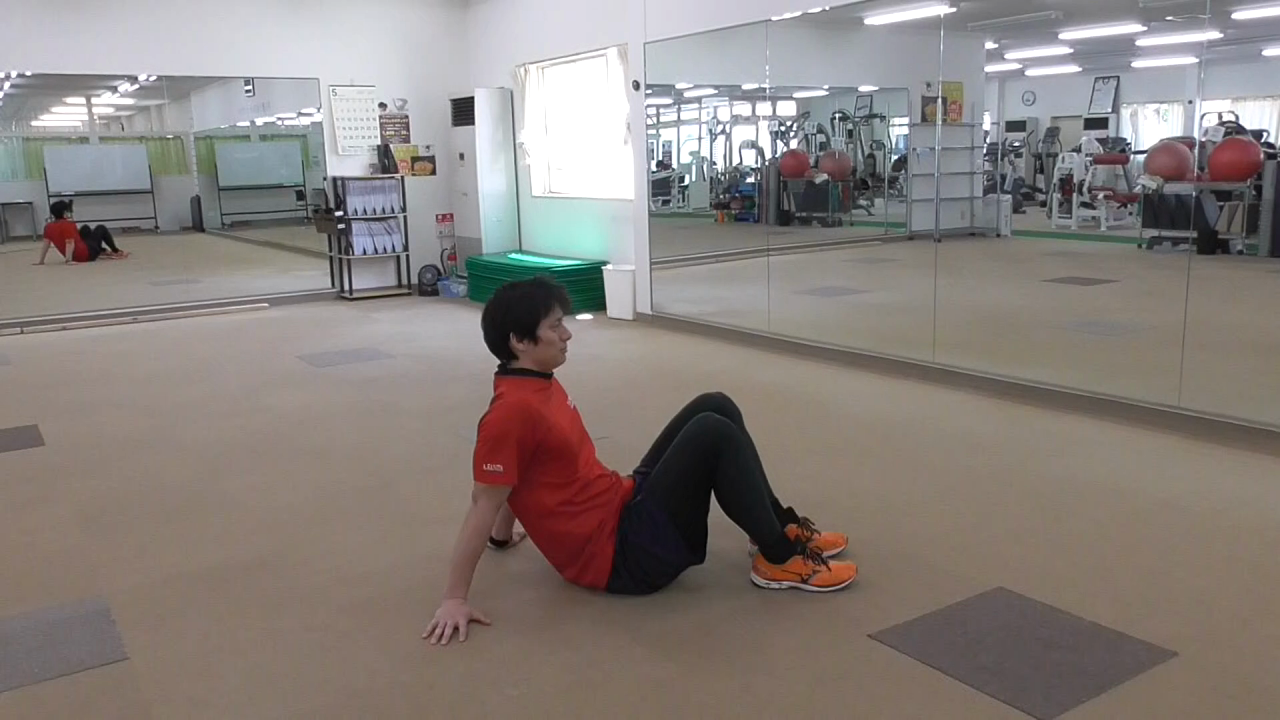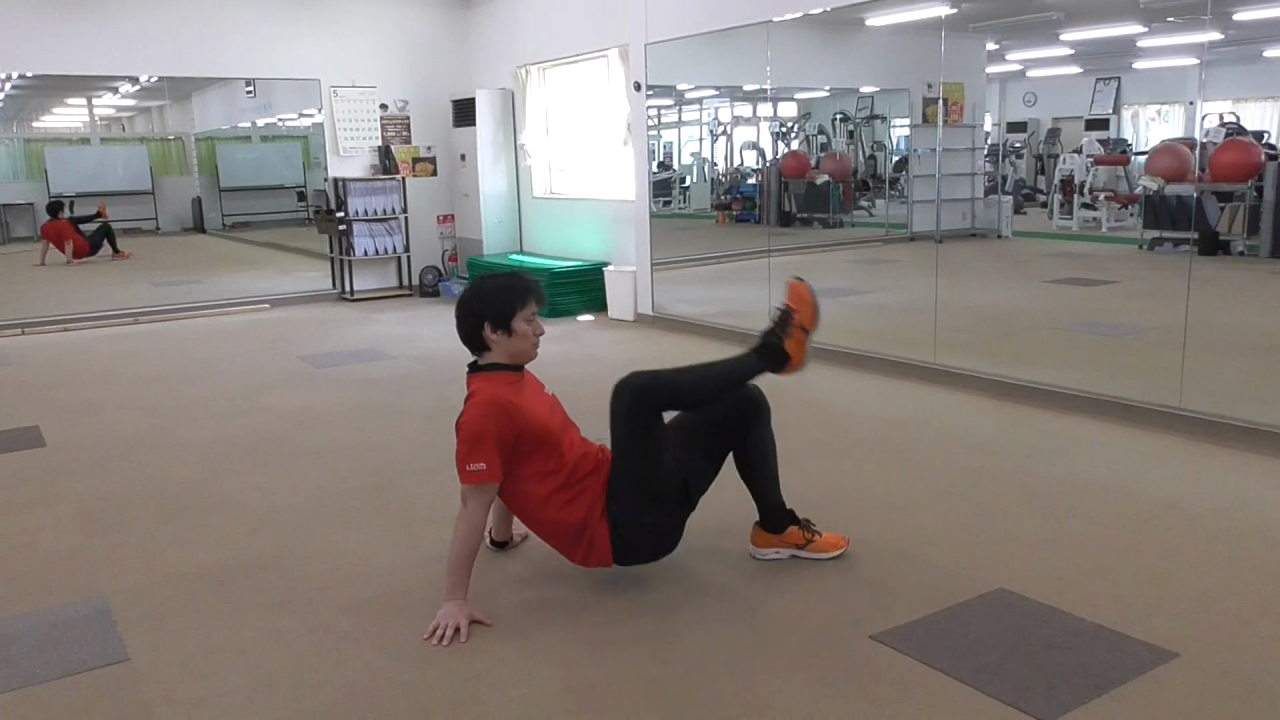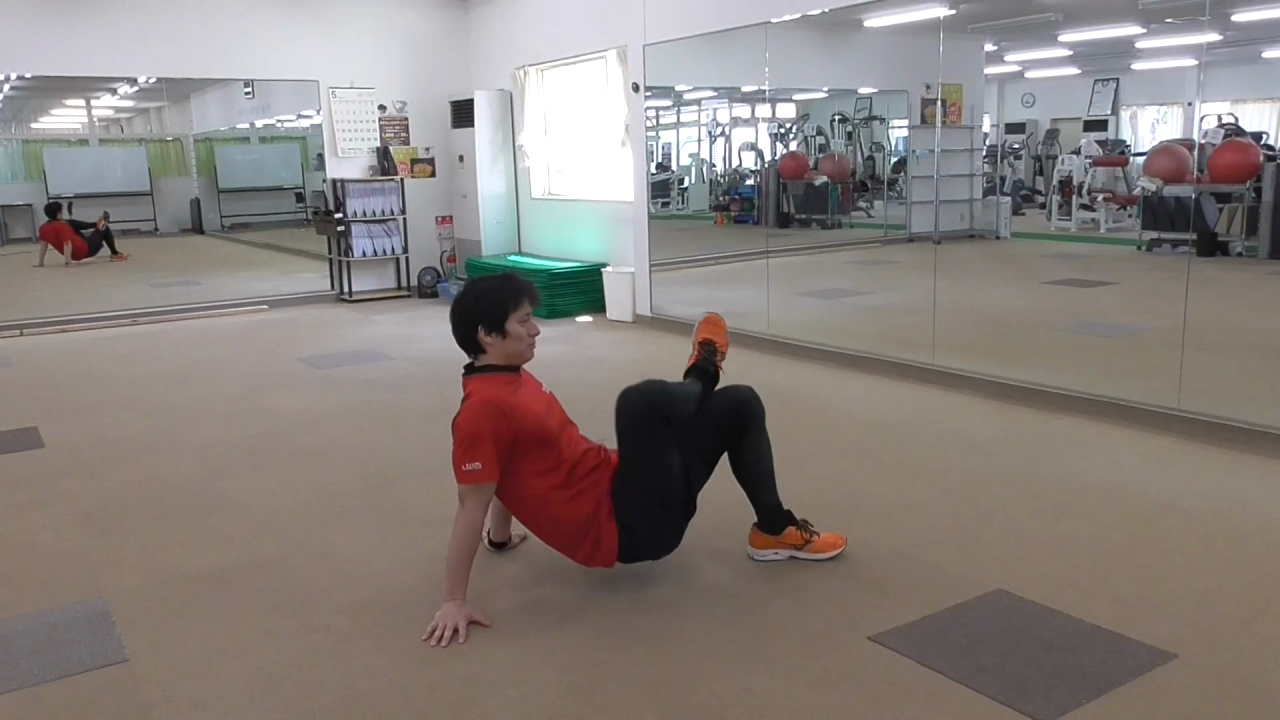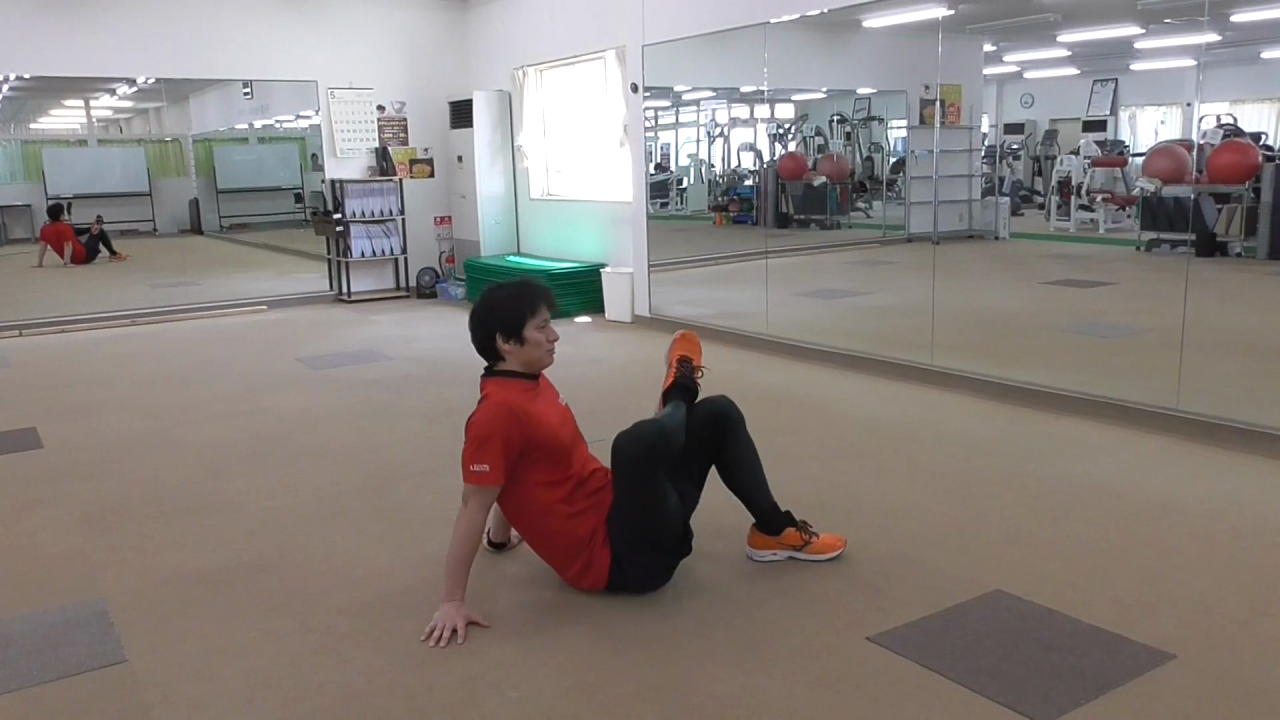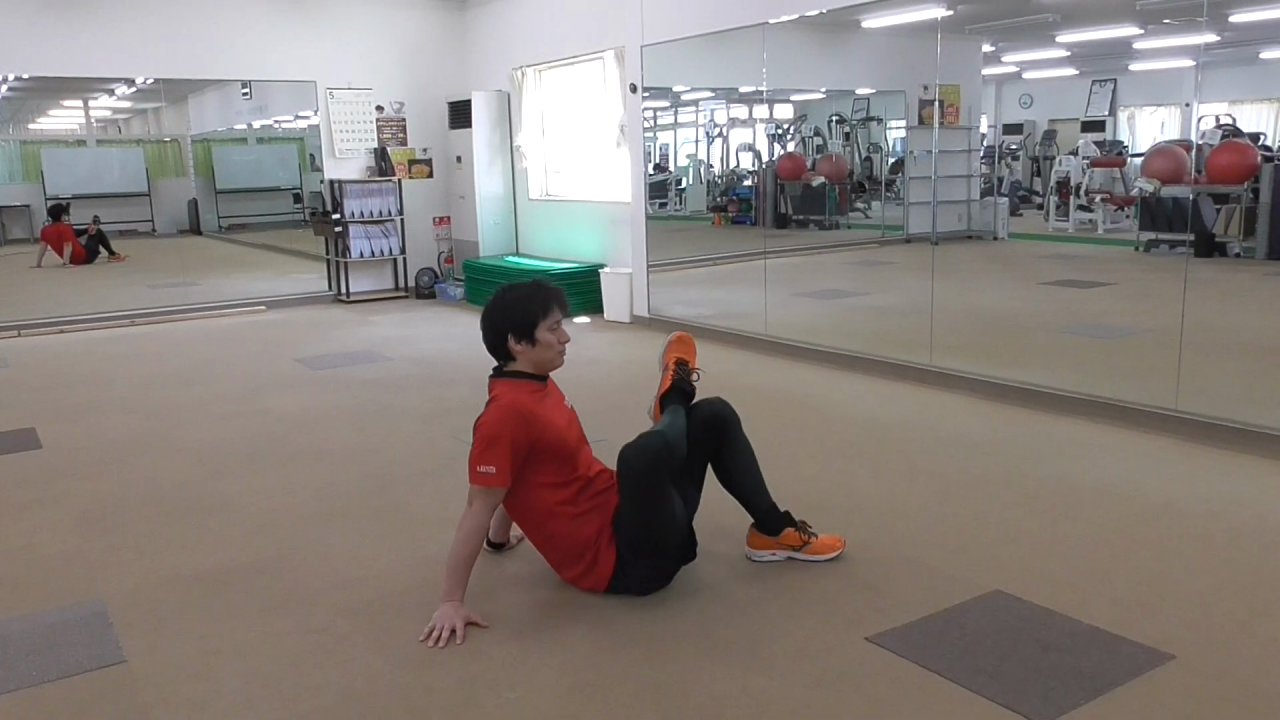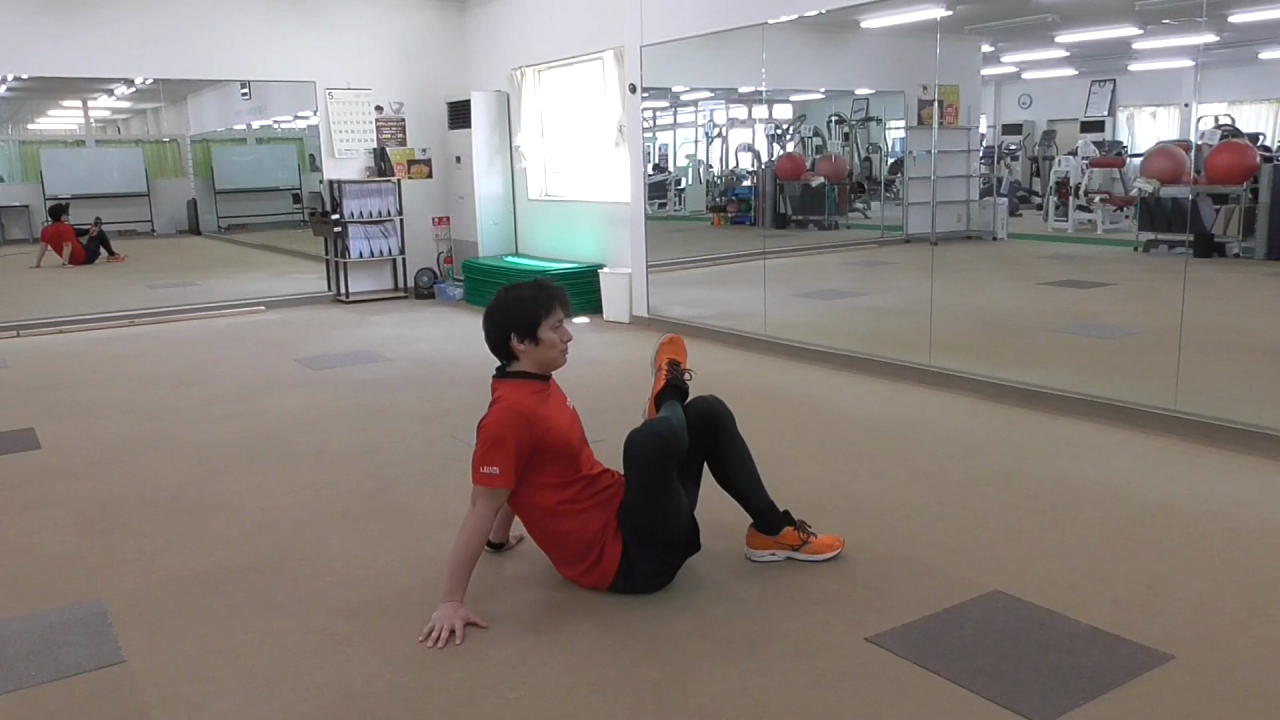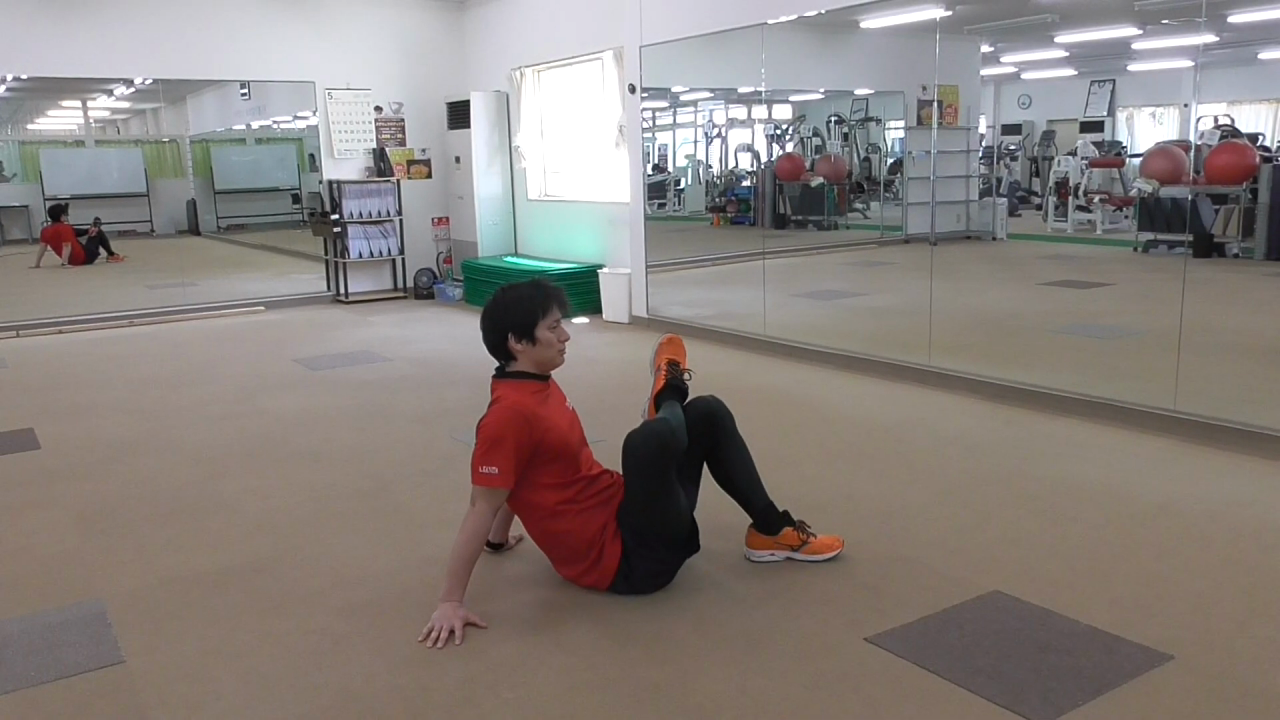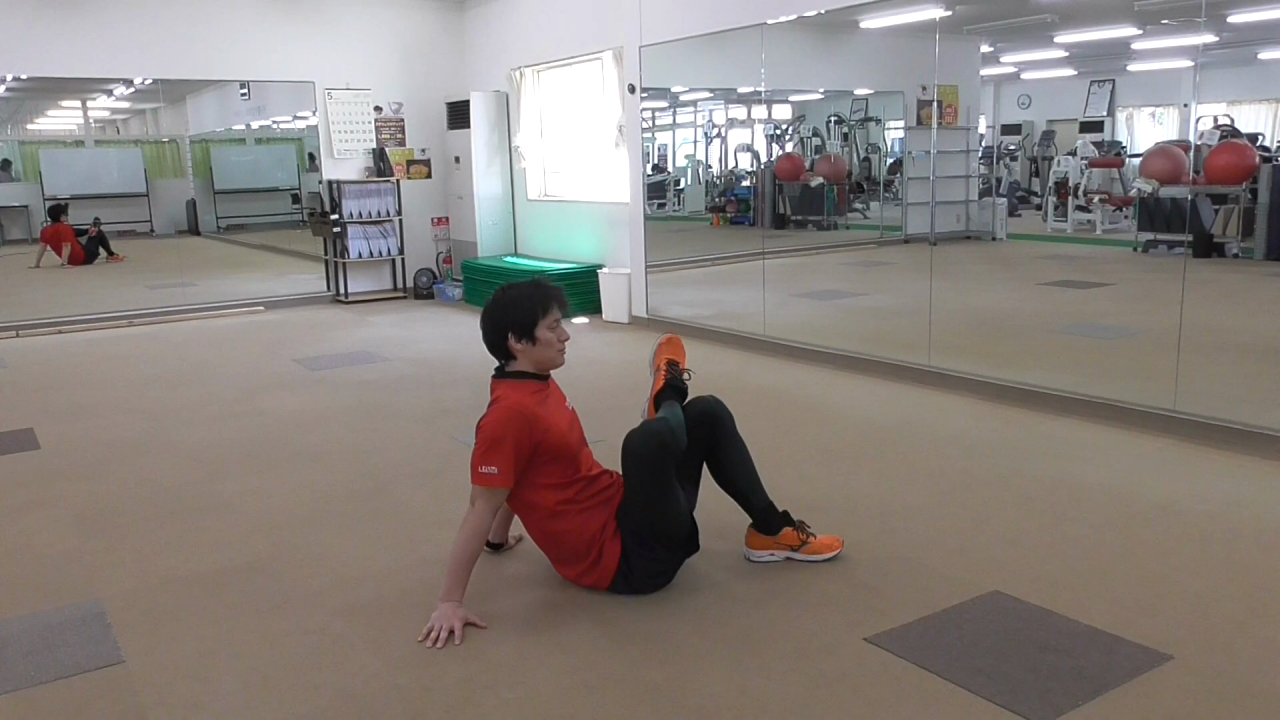
dt=0.5s
person 1, frame 1
left shoulder: (540, 384)
right shoulder: (514, 410)
left elbow: (520, 484)
right elbow: (484, 502)
left wrist: (502, 533)
right wrist: (454, 598)
left hip: (623, 506)
right hip: (623, 553)
left knee: (716, 409)
right knee: (712, 434)
left ankle: (778, 525)
right ankle: (780, 559)
person 1, frame 2
left shoulder: (513, 378)
right shoulder: (488, 406)
left elbow: (517, 470)
right elbow: (473, 504)
left wrist: (502, 535)
right wrist: (455, 601)
left hip: (617, 490)
right hip: (621, 526)
left knee: (745, 402)
right knee: (636, 392)
left ankle: (776, 529)
right ankle: (770, 355)
person 1, frame 3
left shoulder: (512, 378)
right shoulder: (484, 407)
left elbow: (516, 471)
right elbow: (472, 503)
left wrist: (501, 537)
right wrist: (454, 601)
left hip: (619, 489)
right hip: (622, 526)
left knee: (741, 404)
right knee: (644, 400)
left ankle: (774, 530)
right ankle: (698, 380)
person 1, frame 4
left shoulder: (531, 383)
right shoulder: (499, 411)
left elbow: (520, 477)
right elbow: (475, 505)
left wrist: (501, 536)
right wrist: (452, 602)
left hip: (616, 513)
right hip: (618, 555)
left knee: (720, 414)
right knee: (640, 441)
left ankle: (773, 531)
right ankle: (678, 399)
person 1, frame 5
left shoulder: (537, 384)
right shoulder: (507, 412)
left elbow: (522, 483)
right elbow: (479, 505)
left wrist: (500, 537)
right wrist: (452, 601)
left hip: (619, 515)
right hip: (619, 558)
left knee: (715, 416)
right knee: (646, 453)
left ankle: (773, 531)
right ankle: (673, 402)
person 1, frame 6
left shoulder: (538, 384)
right shoulder: (512, 412)
left elbow: (524, 480)
right elbow: (483, 505)
left wrist: (500, 538)
right wrist: (451, 602)
left hip: (620, 514)
right hip: (625, 557)
left knee: (709, 413)
right knee: (653, 437)
left ankle: (772, 531)
right ankle: (669, 400)
person 1, frame 7
left shoulder: (538, 385)
right shoulder: (510, 413)
left elbow: (524, 481)
right elbow: (482, 506)
left wrist: (500, 539)
right wrist: (450, 602)
left hip: (620, 514)
right hip: (624, 557)
left knee: (709, 414)
right knee: (650, 439)
left ankle: (772, 530)
right ankle: (668, 400)
person 1, frame 8
left shoulder: (538, 384)
right shoulder: (510, 412)
left elbow: (524, 479)
right elbow: (482, 506)
left wrist: (500, 539)
right wrist: (450, 602)
left hip: (618, 513)
right hip: (625, 557)
left knee: (708, 413)
right knee: (650, 438)
left ankle: (771, 530)
right ankle: (668, 400)
